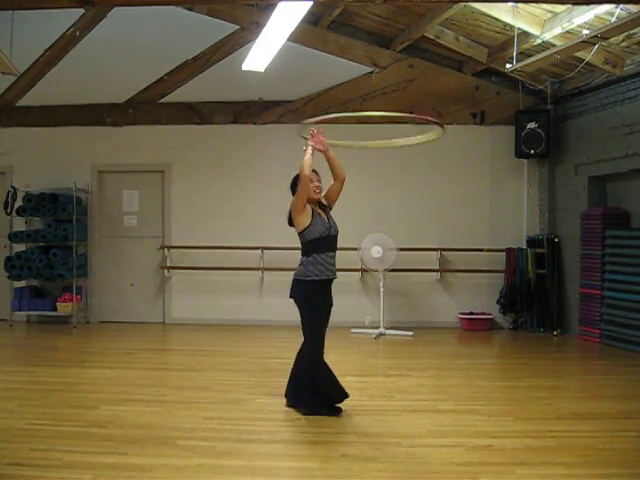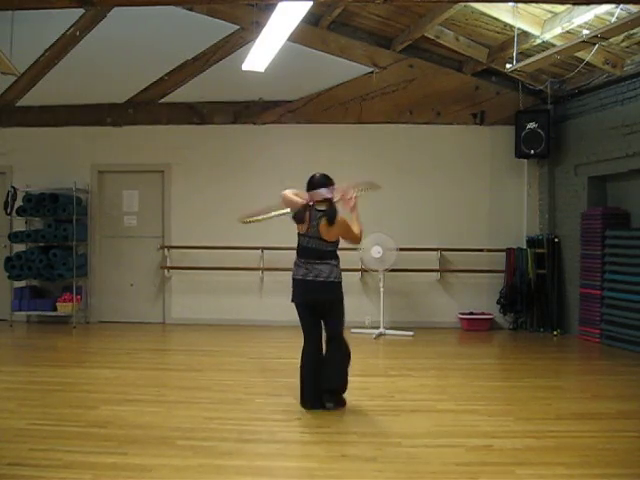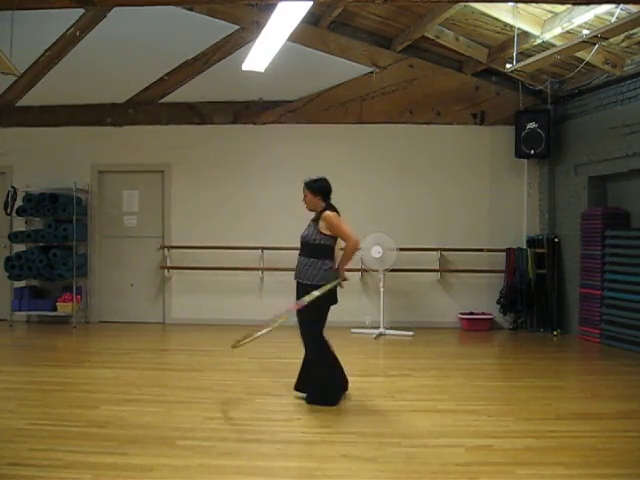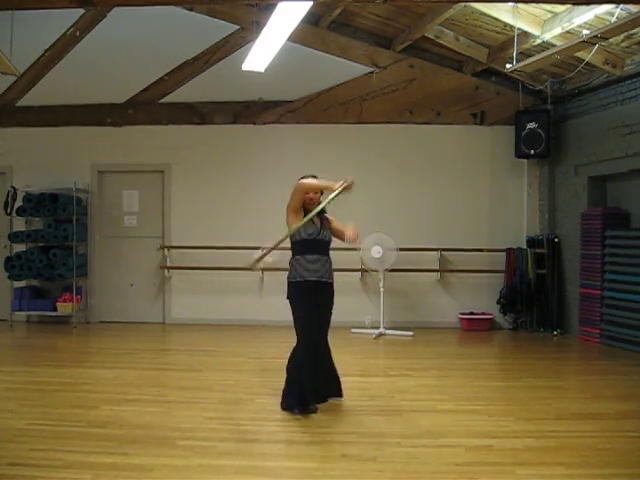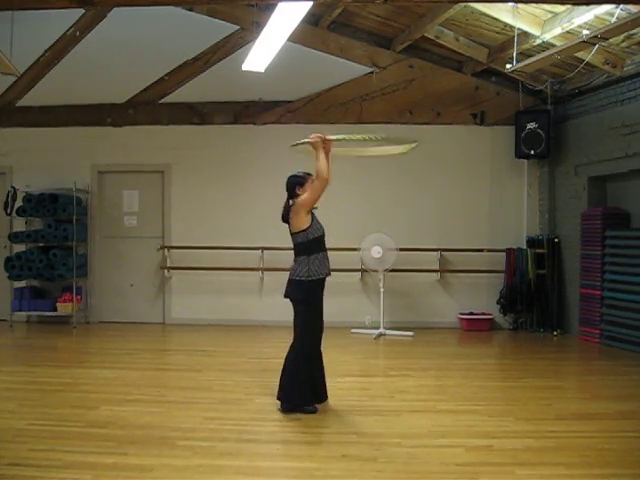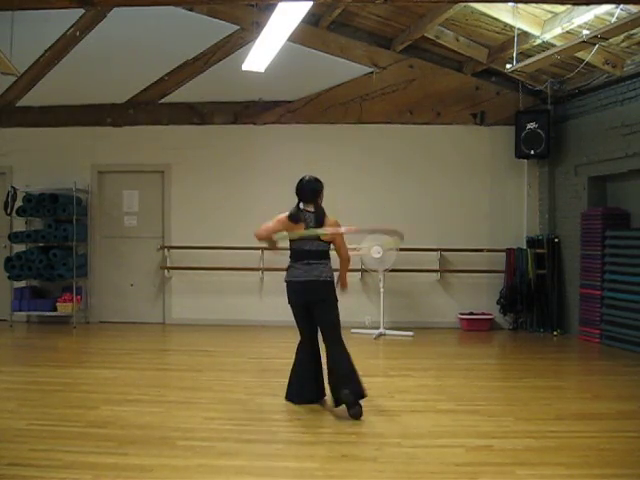
dt=0.5s
person 1, frame 1
left shoulder: (323, 207)
right shoulder: (300, 208)
left elbow: (340, 179)
right elbow: (305, 175)
left wrist: (326, 151)
right wrist: (309, 149)
left hip: (321, 284)
right hip: (309, 284)
left knee: (313, 342)
right knee: (314, 343)
left ankle: (300, 397)
right ankle: (316, 401)
person 1, frame 2
left shoulder: (302, 213)
right shoulder: (338, 221)
left elbow: (286, 194)
right elbow: (357, 238)
left wrist: (309, 197)
right wrist: (353, 210)
left hip: (302, 286)
right hip: (328, 287)
left knee: (311, 340)
right knee: (335, 339)
left ankle: (312, 397)
right ankle: (332, 392)
person 1, frame 3
left shoulder: (330, 217)
right shoulder: (314, 219)
left elbow: (353, 243)
left wrist: (339, 269)
right wrist: (335, 265)
left hip: (320, 287)
right hip: (304, 285)
left knee: (313, 338)
right knee: (309, 336)
left ankle: (328, 391)
right ankle: (313, 384)
person 1, frame 4
left shoulder: (327, 220)
right shoulder: (294, 213)
left elbow: (344, 232)
right elbow: (302, 185)
left wrist: (351, 231)
right wrist: (334, 185)
left hip: (324, 286)
right hip: (300, 286)
left knee: (319, 340)
right knee: (306, 340)
left ankle: (322, 389)
right ankle: (295, 399)
person 1, frame 5
left shoulder: (302, 209)
right shoulder: (299, 207)
left elbow: (318, 181)
right elbow: (322, 181)
left wrist: (322, 152)
right wrist: (320, 150)
left hip: (308, 283)
right hip: (306, 284)
left knee: (311, 339)
right knee: (304, 340)
left ankle: (309, 394)
right ankle: (291, 399)
person 1, frame 6
left shoulder: (290, 219)
right shoulder: (331, 223)
left elbow: (260, 234)
right elbow: (345, 257)
left wrist: (272, 241)
right wrist: (343, 277)
left hip: (296, 285)
right hip: (321, 286)
left knee: (307, 339)
right knee: (334, 341)
left ankle: (305, 392)
right ankle: (347, 391)
